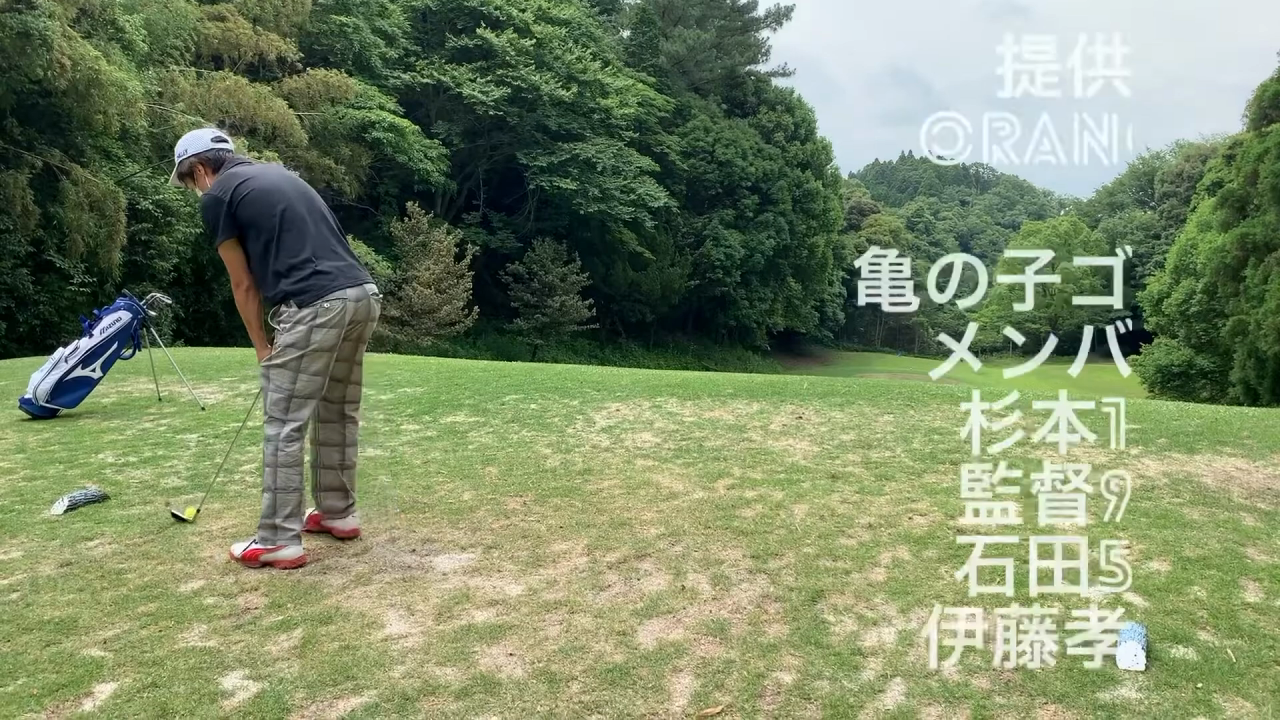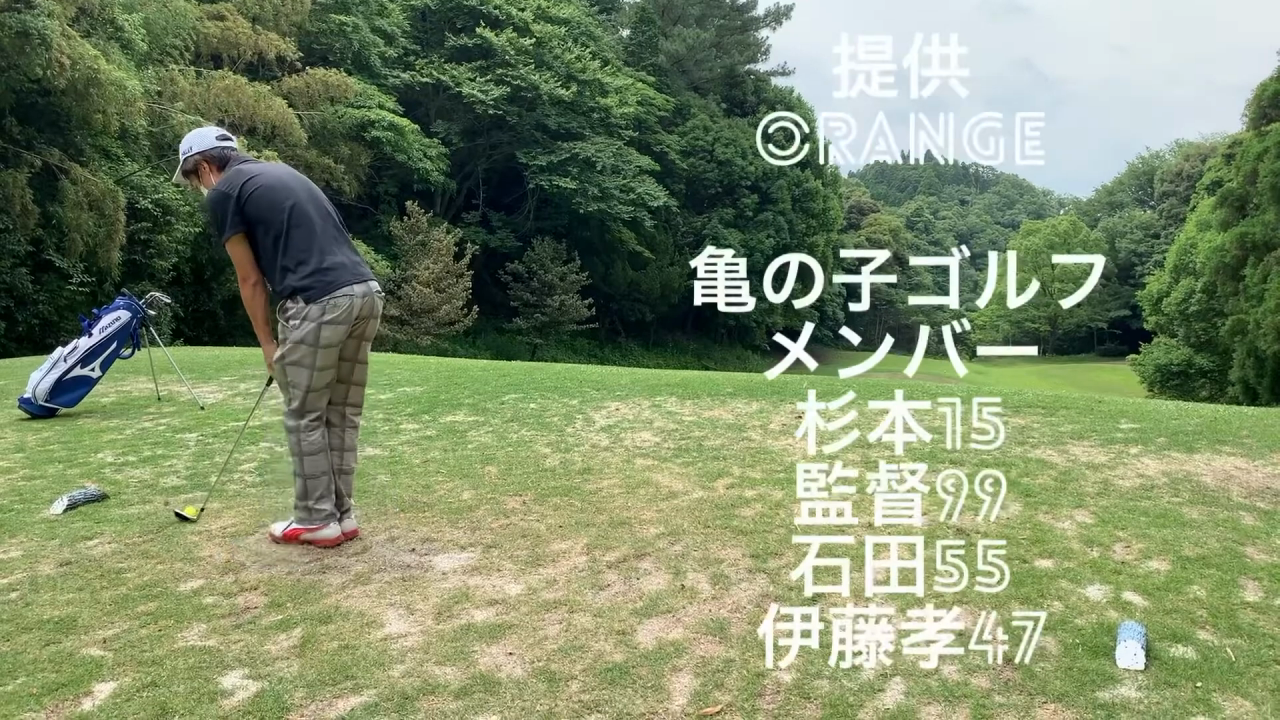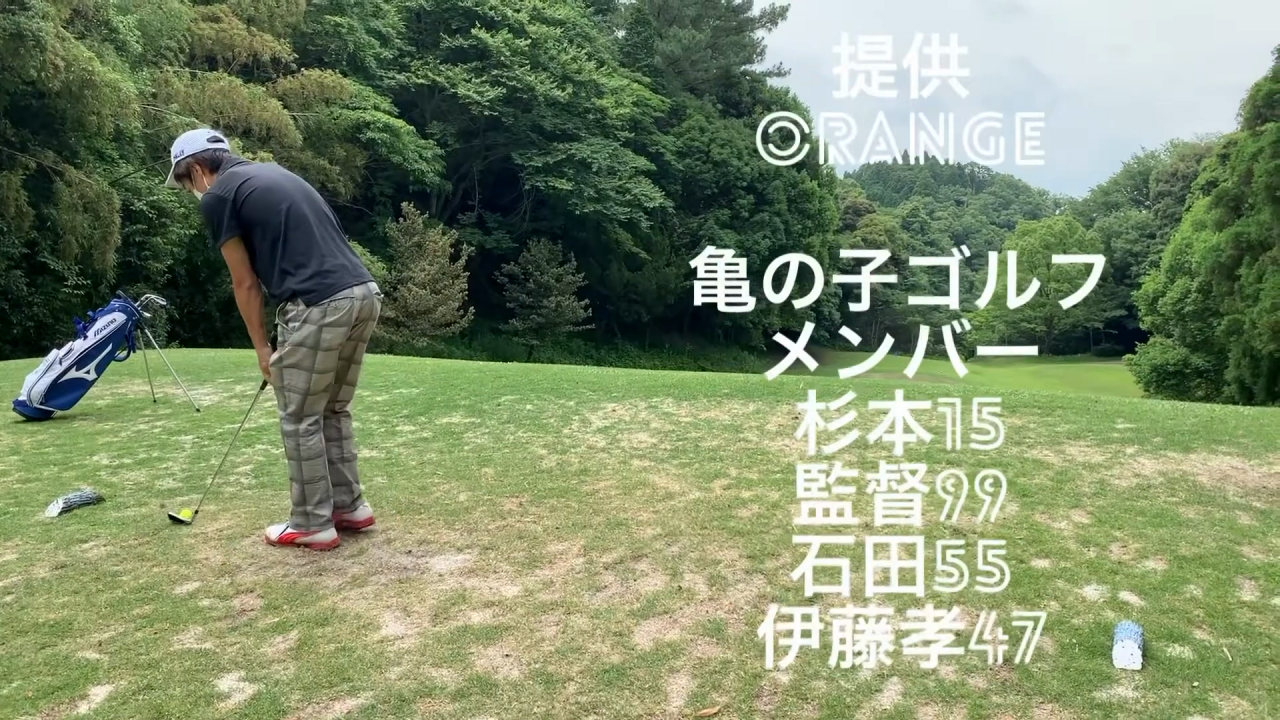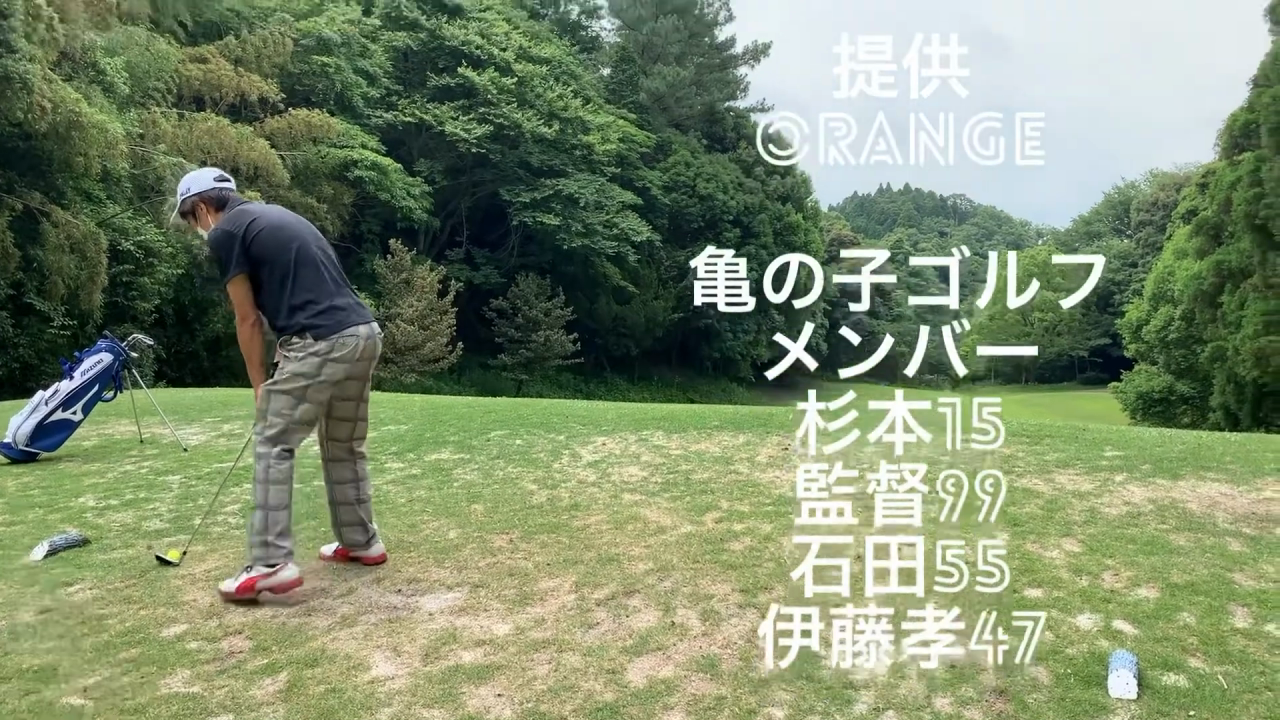
dt=0.5s
person 1, frame 1
left shoulder: (217, 197)
right shoulder: (277, 174)
left elbow: (244, 284)
left wrist: (262, 346)
right wrist: (273, 341)
left hip: (314, 308)
right hip: (363, 295)
left knee: (284, 427)
right knee: (339, 411)
left ankle: (279, 539)
right ankle: (338, 511)
person 1, frame 2
left shoulder: (222, 193)
right shoulder: (280, 172)
left elbow: (251, 280)
left wrist: (267, 343)
right wrist: (278, 339)
left hip: (318, 303)
right hip: (366, 292)
left knee: (305, 417)
right knee: (343, 414)
left ankle: (317, 519)
right ankle: (340, 513)
person 1, frame 3
left shoulder: (217, 197)
right shoulder: (273, 173)
left elbow: (246, 284)
left wrist: (262, 347)
right wrist: (276, 338)
left hip: (318, 306)
right hip: (364, 292)
left knee: (300, 419)
right knee: (334, 409)
left ankle: (313, 523)
right ankle: (349, 504)
person 1, frame 4
left shoulder: (225, 233)
right shoulder: (274, 215)
left elbow: (248, 319)
left wrist: (259, 384)
right wrist: (282, 363)
left hip: (321, 343)
right hip: (364, 332)
left knee: (273, 447)
right knee: (345, 447)
left ankle: (271, 563)
right ankle: (361, 541)
